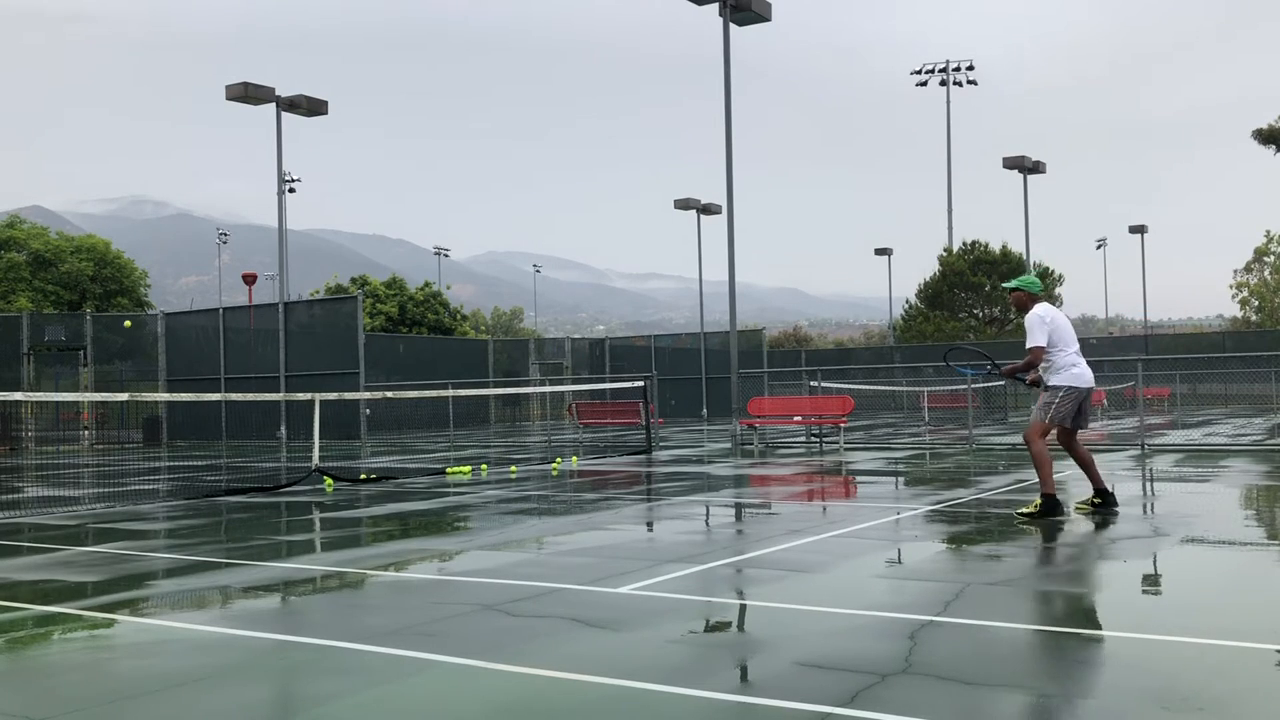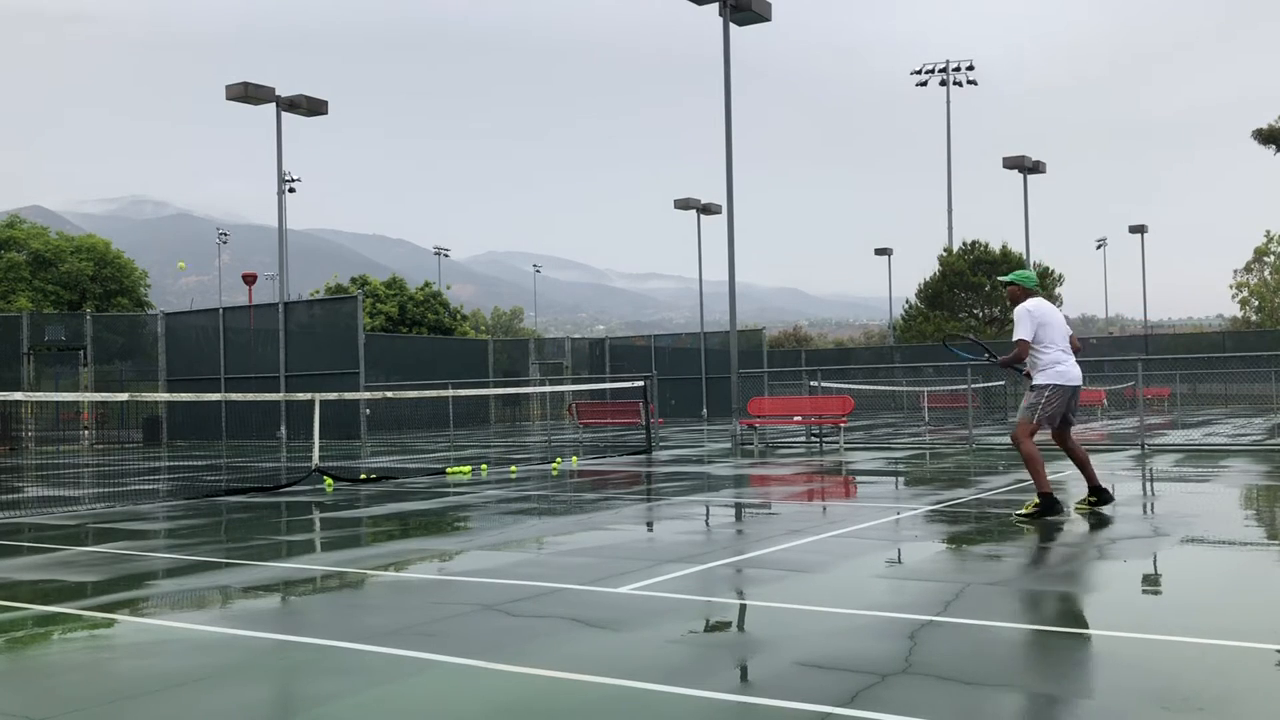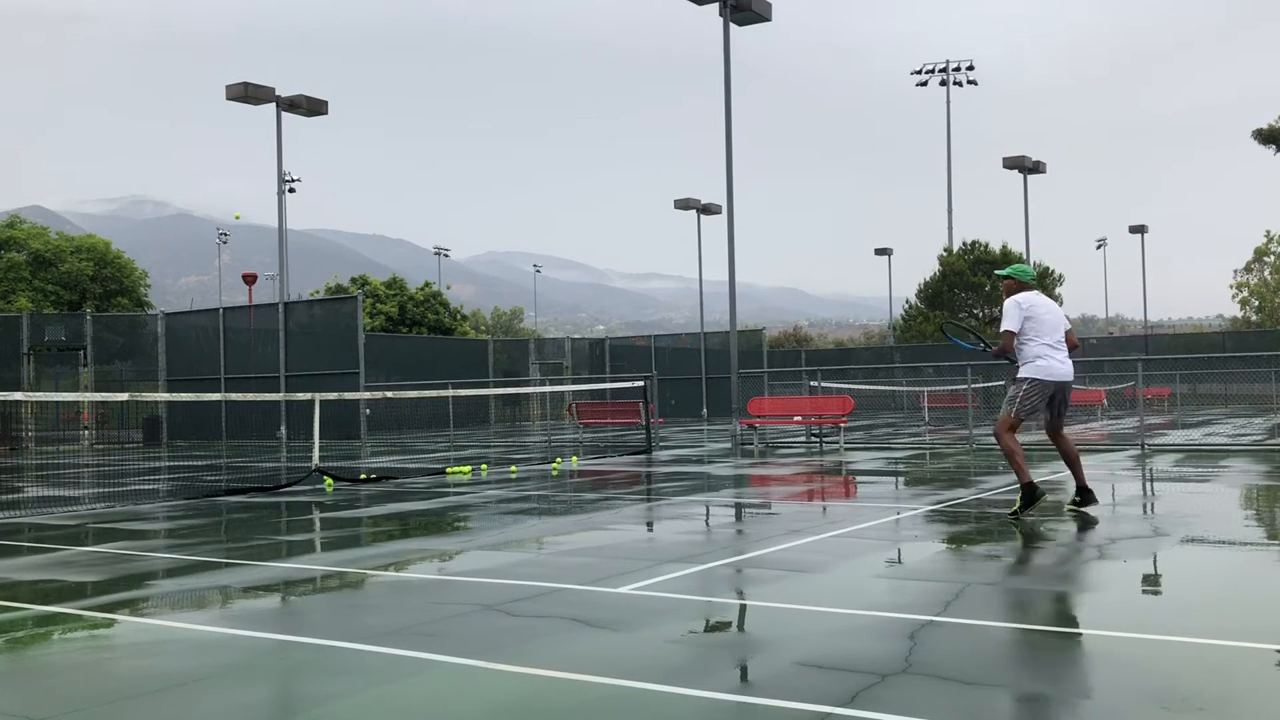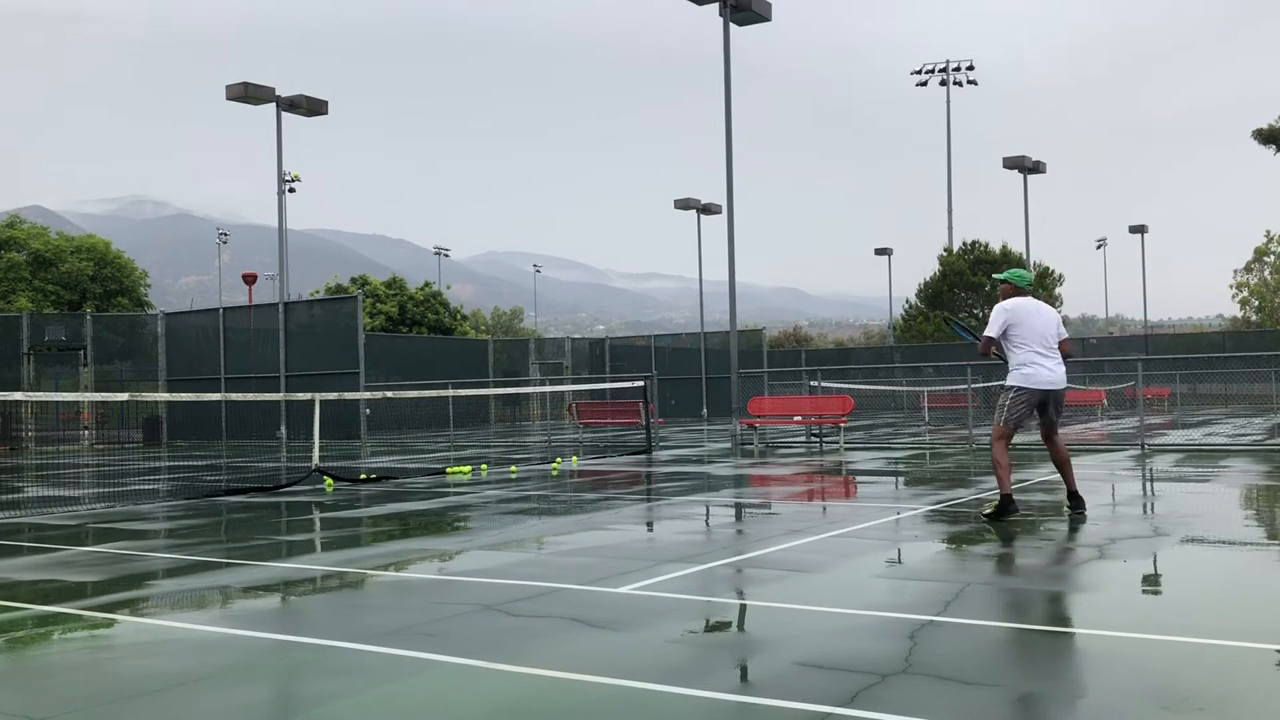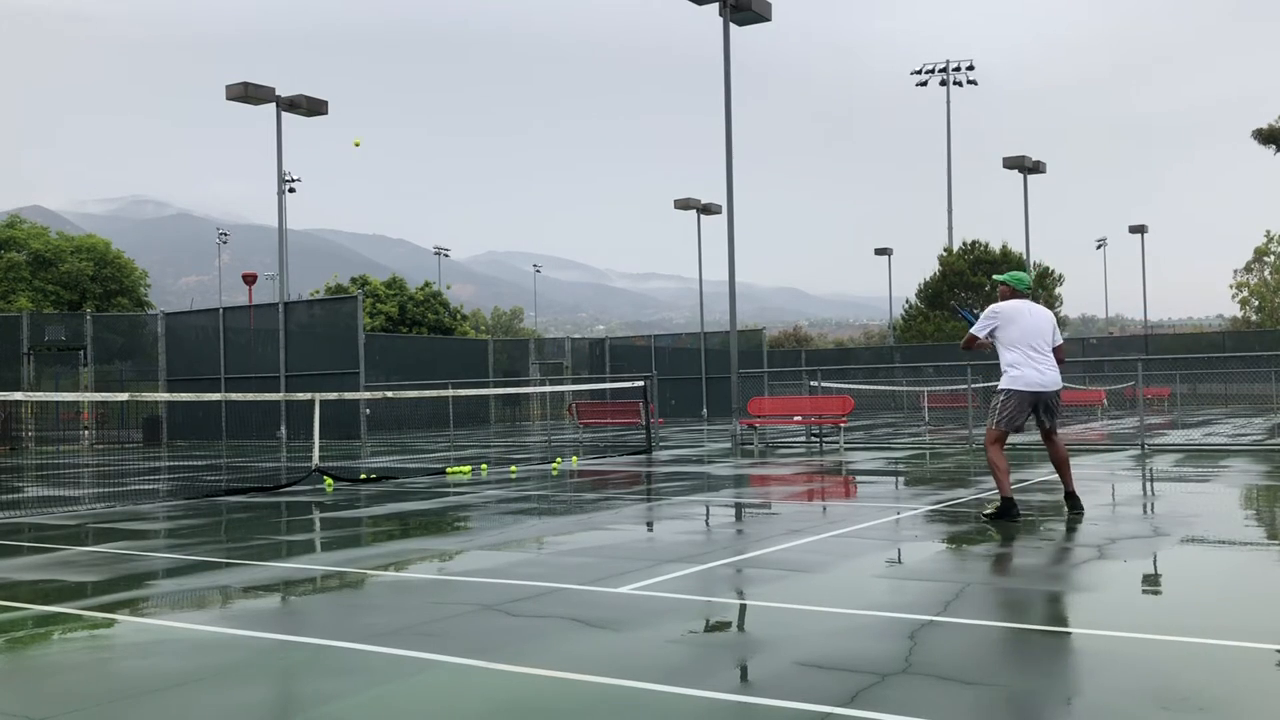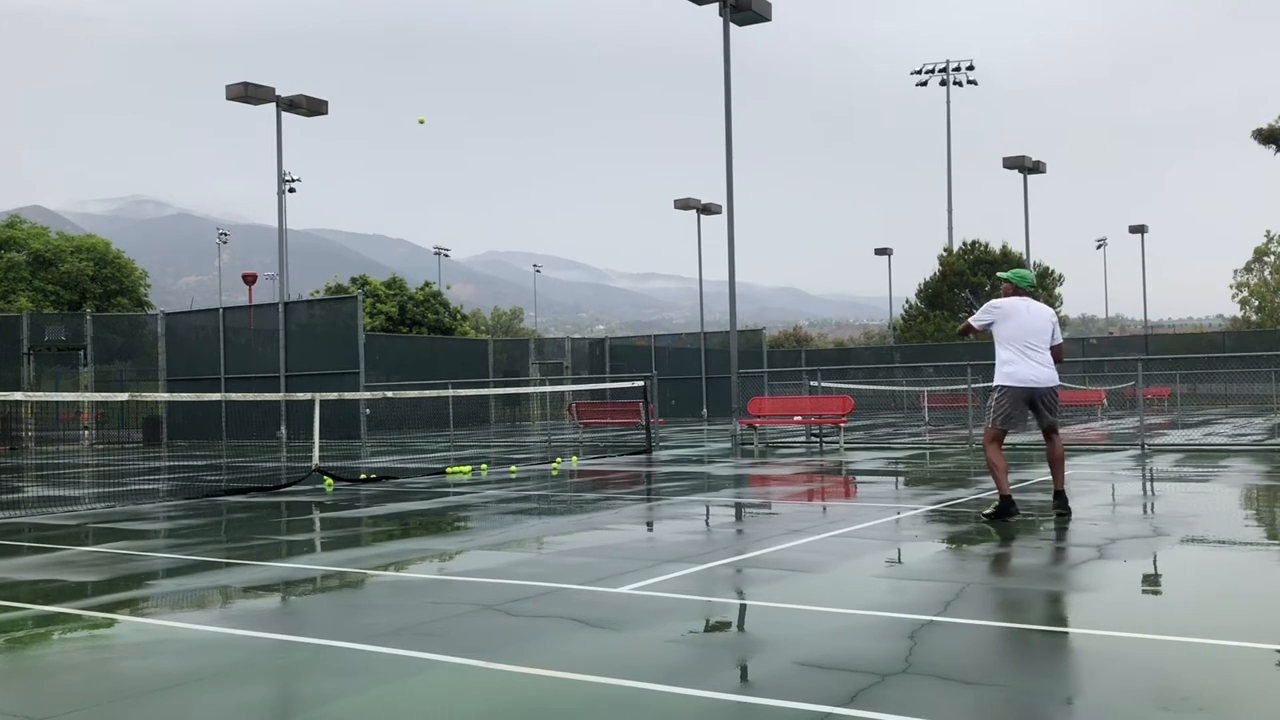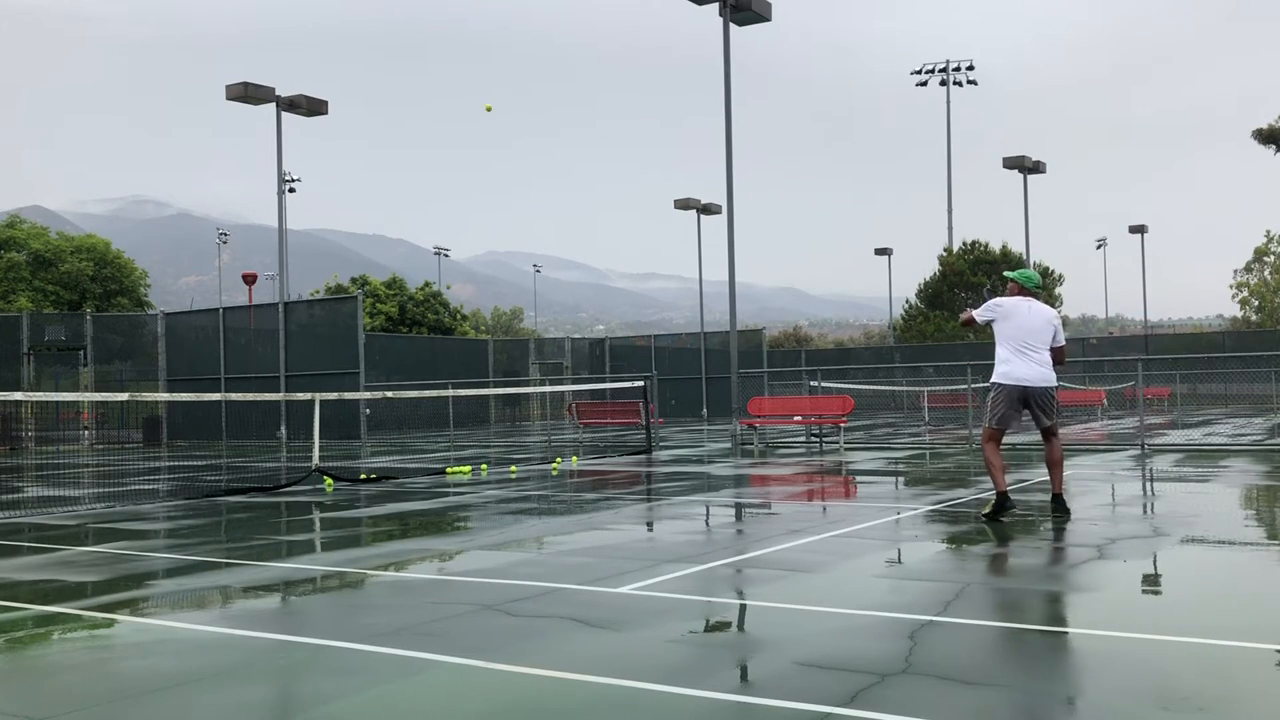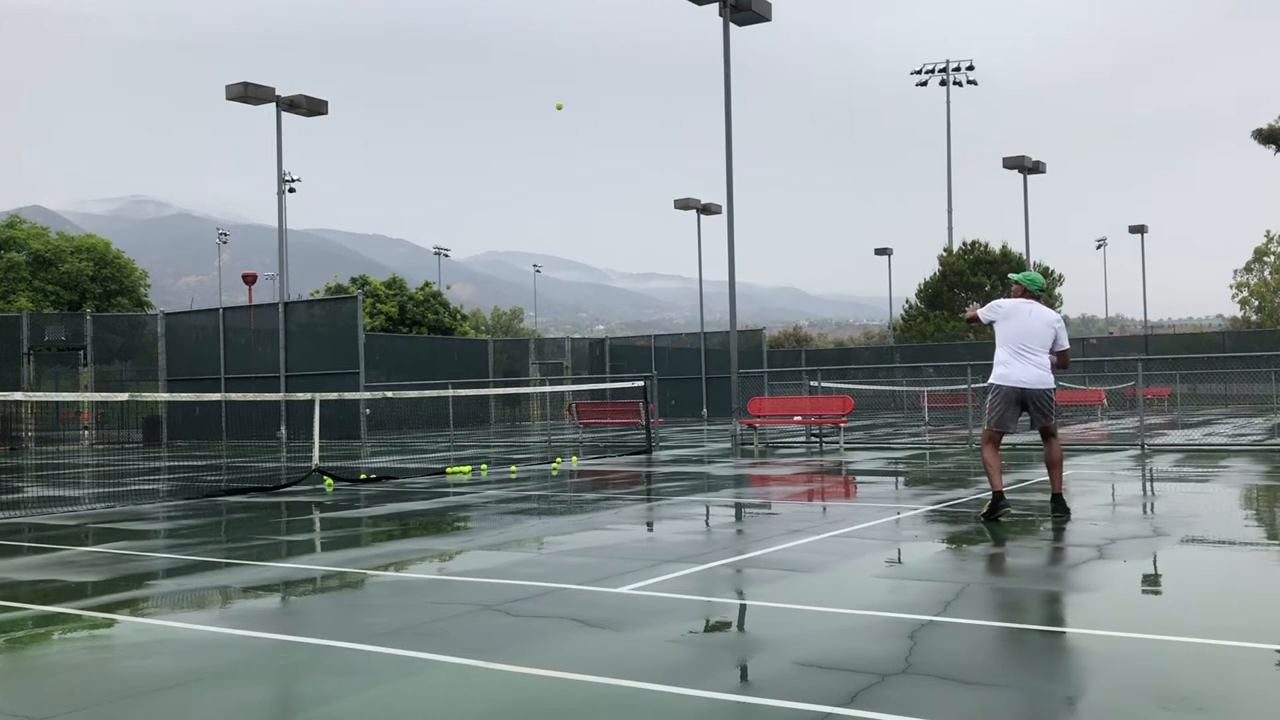
dt=0.1s
person 1, frame 1
left shoulder: (1035, 316)
right shoulder: (1052, 313)
left elbow: (1034, 360)
left wrist: (1012, 370)
right wrist: (1040, 375)
left hip: (1065, 384)
right hip: (1082, 381)
left knee: (1033, 436)
right knee: (1068, 441)
left ankle: (1049, 500)
right ankle: (1103, 495)
person 1, frame 2
left shoulder: (1024, 309)
right shoulder: (1048, 307)
left elbow: (1021, 353)
right elbow: (1075, 346)
left wrist: (1005, 361)
left hip: (1052, 381)
right hip: (1070, 378)
left knee: (1021, 435)
right knee: (1062, 437)
left ankle: (1047, 499)
right ankle: (1097, 492)
person 1, frame 3
left shoulder: (1015, 301)
right shoulder: (1050, 304)
left elbow: (1005, 347)
right elbow: (1073, 342)
left wrist: (999, 351)
left hip: (1036, 376)
right hip: (1063, 375)
left knee: (1004, 430)
right knee: (1056, 433)
left ankle: (1029, 489)
right ankle: (1083, 492)
person 1, frame 4
left shoulder: (1004, 308)
right shoulder: (1049, 310)
left elbow: (984, 349)
right elbow: (1065, 351)
left wrist: (991, 348)
left hip: (1024, 383)
right hip: (1056, 382)
left knee: (999, 441)
right knee: (1051, 437)
left ankle: (1006, 501)
right ankle: (1074, 497)
person 1, frame 5
left shoulder: (998, 311)
right shoulder: (1046, 314)
left elbow: (966, 344)
right elbow: (1059, 356)
left wrist: (983, 343)
left hip: (1017, 386)
right hip: (1050, 385)
left knee: (993, 443)
right knee: (1050, 438)
left ankle: (1007, 503)
right ankle: (1072, 498)
person 1, frame 6
left shoulder: (996, 306)
right shoulder: (1048, 312)
left elbow: (964, 329)
right elbow: (1058, 356)
left wrist: (978, 324)
left hip: (1010, 383)
right hip: (1046, 381)
left knee: (992, 442)
right knee: (1052, 435)
left ankle: (1006, 501)
right ankle: (1060, 497)
person 1, frame 7
left shoulder: (999, 305)
right shoulder: (1051, 314)
left elbow: (965, 320)
right elbow: (1059, 358)
left wrist: (969, 313)
left hip: (1006, 382)
right hip: (1043, 382)
left knee: (990, 442)
right knee: (1051, 437)
left ankle: (1002, 497)
right ankle: (1058, 499)
person 1, frame 8
left shoulder: (1001, 306)
right shoulder: (1054, 317)
left elbow: (969, 317)
right elbow: (1063, 362)
left wrist: (973, 308)
left hip: (1004, 383)
right hip: (1041, 385)
left knee: (989, 444)
right knee: (1050, 438)
left ankle: (998, 497)
right ankle: (1057, 499)
